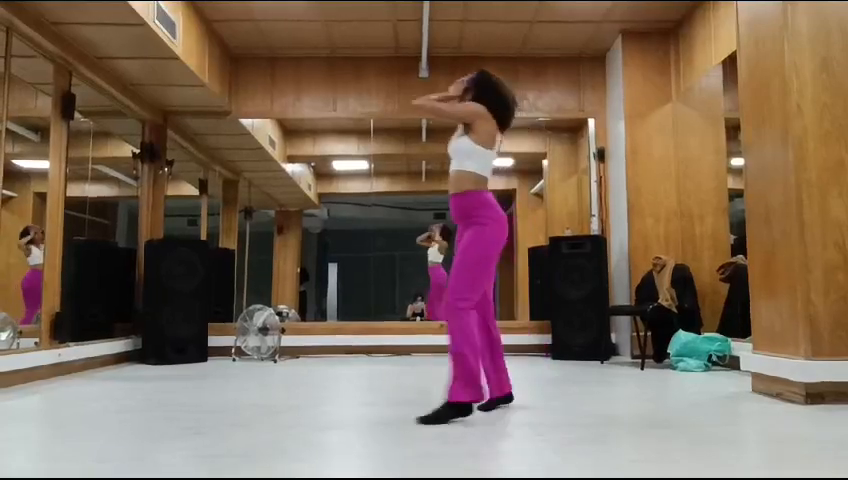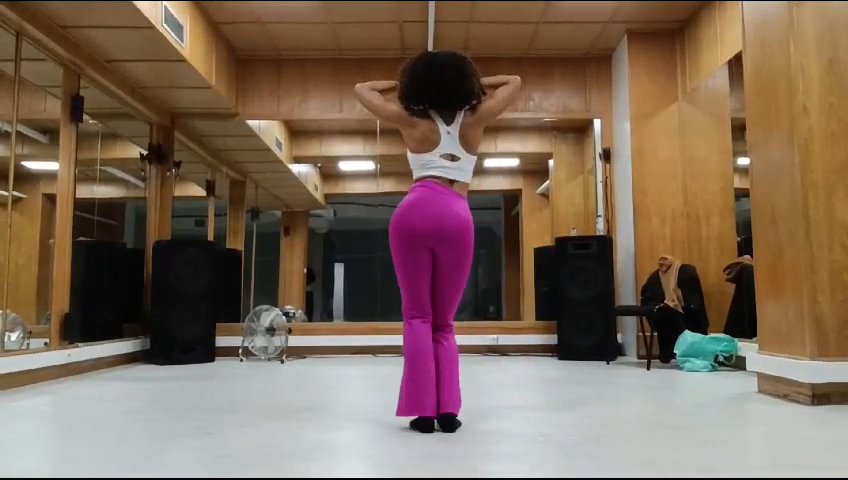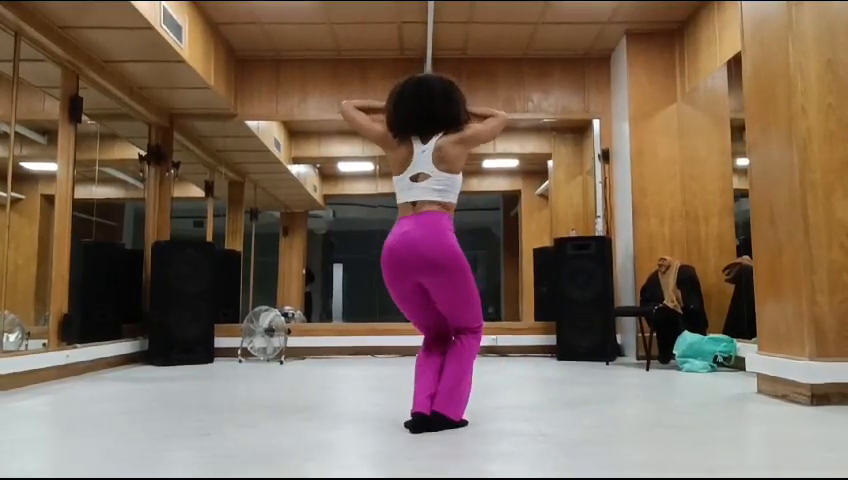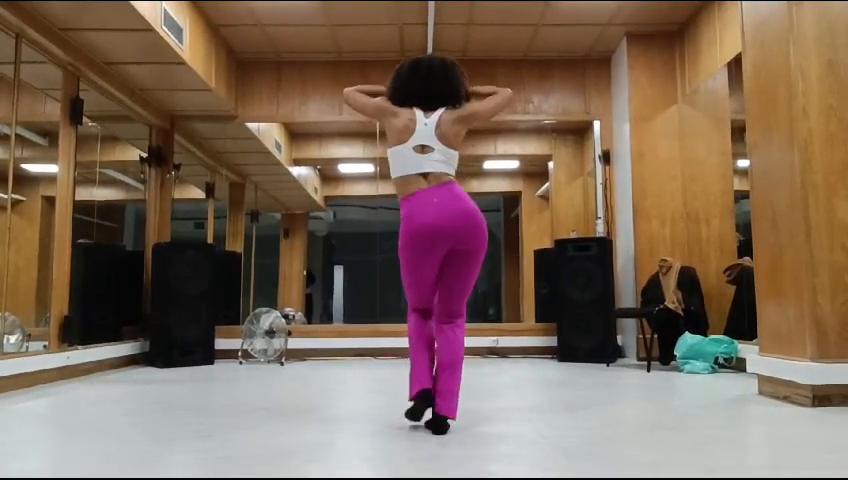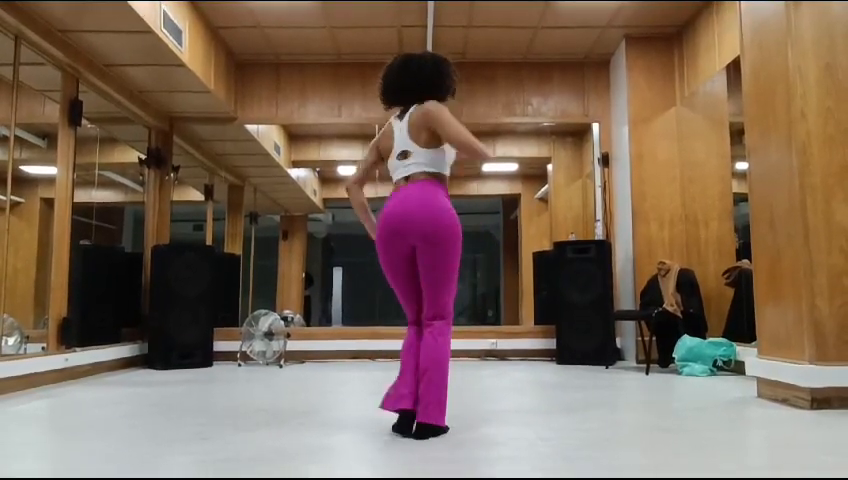
dt=1s
person 1, frame 1
left shoulder: (480, 113)
right shoulder: (475, 130)
left elbow: (420, 104)
left wrist: (453, 95)
left hip: (484, 220)
right hip: (471, 221)
left knee: (457, 302)
right knee: (479, 308)
left ankle: (461, 397)
right ankle: (500, 389)
person 1, frame 2
left shoulder: (411, 122)
right shoulder: (474, 120)
left elbow: (361, 89)
right elbow: (514, 82)
left wrist: (400, 83)
right wrist: (475, 83)
left hip: (415, 212)
right hip: (457, 220)
left knee: (417, 316)
right knee: (443, 323)
left ankle: (422, 411)
right ankle: (448, 411)
person 1, frame 3
left shoulder: (395, 145)
right shoulder: (456, 142)
left elbow: (347, 108)
right elbow: (500, 118)
left wrist: (388, 105)
right wrist: (463, 110)
left hip: (396, 247)
right hip: (436, 243)
left knee: (436, 336)
right knee: (469, 331)
left ankle: (422, 409)
right ankle: (446, 410)
person 1, frame 4
left shoulder: (394, 115)
right shoulder: (456, 118)
left elbow: (349, 94)
right elbow: (505, 94)
left wrist: (390, 92)
right wrist: (466, 91)
left hip: (420, 221)
right hip: (463, 214)
left knee: (420, 311)
right knee: (451, 318)
left ankle: (422, 389)
right ankle: (442, 411)
person 1, frame 5
left shoulder: (385, 132)
right shoulder: (429, 111)
left elbow: (353, 185)
right elbow: (478, 151)
left wrist: (373, 229)
right wrist: (456, 148)
left hip: (393, 217)
right hip: (433, 212)
left knee: (418, 321)
right knee: (437, 319)
left ankle: (405, 407)
right ankle: (429, 417)
